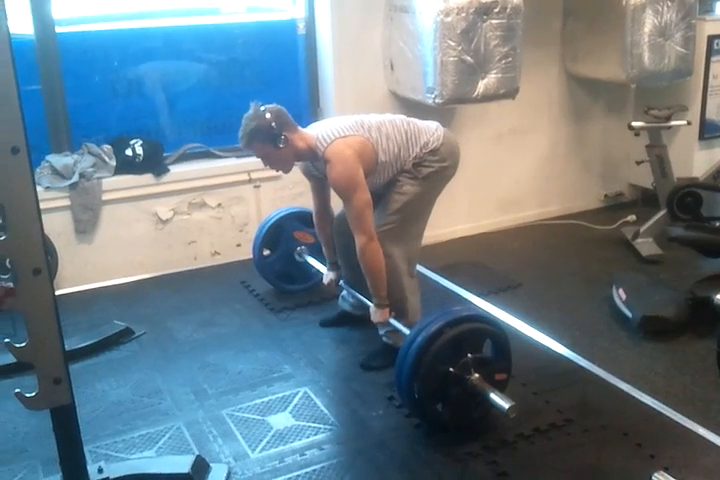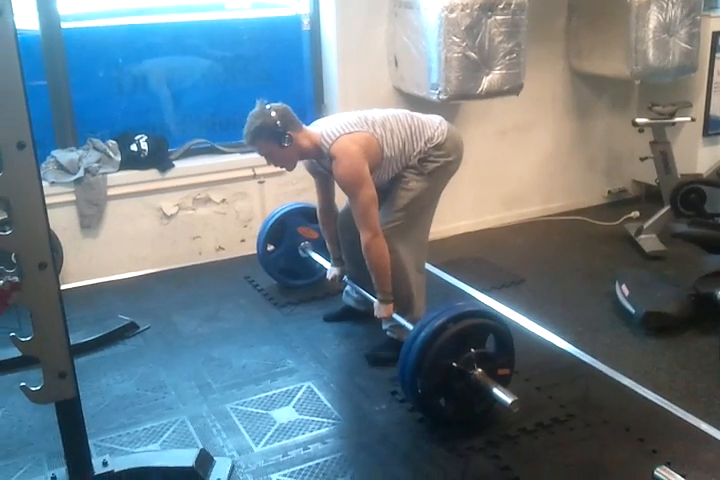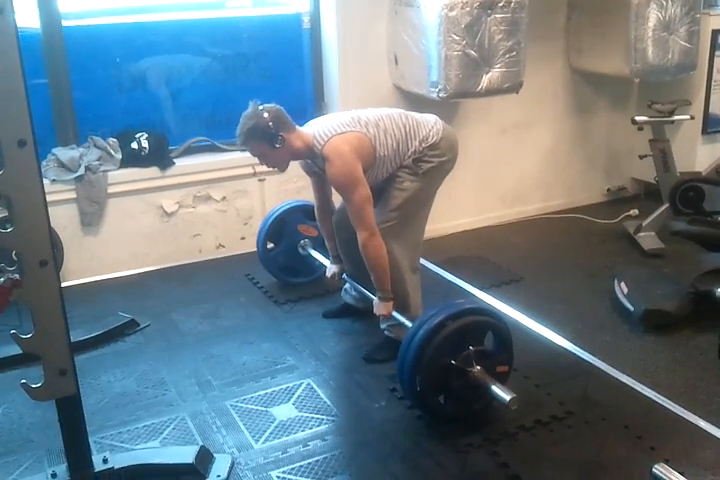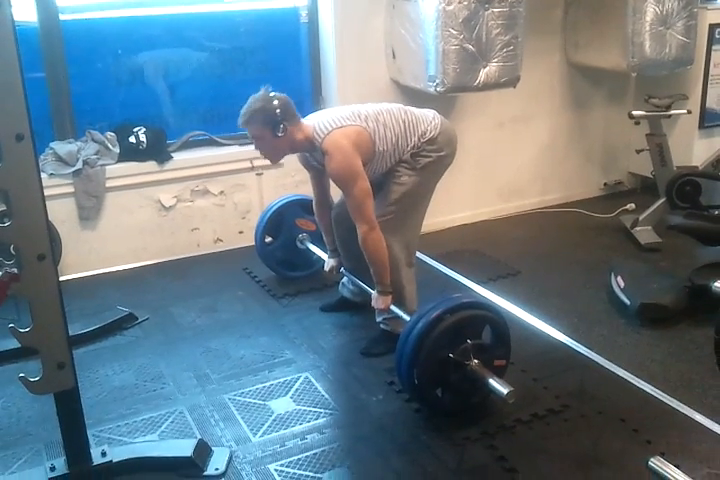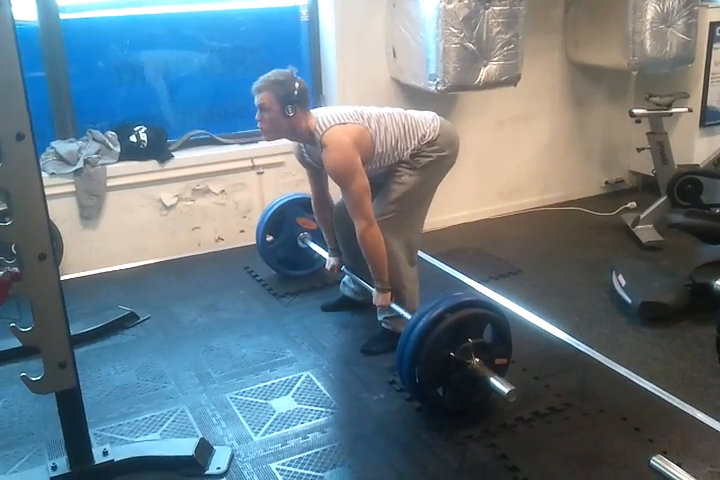
dt=0.3s
person 1, frame 1
left shoulder: (339, 159)
right shoulder: (309, 148)
left elbow: (366, 238)
right elbow: (322, 213)
left wrist: (381, 303)
right wrist: (332, 265)
left hip: (433, 153)
right hip: (399, 156)
left knee: (387, 238)
right knee: (344, 228)
left ankle: (400, 338)
right ankle: (356, 306)
person 1, frame 2
left shoulder: (344, 156)
right shoulder: (313, 146)
left elbow: (371, 235)
right elbow: (326, 209)
left wrist: (385, 298)
right wrist: (336, 261)
left hip: (436, 149)
right hip: (406, 150)
left knee: (395, 235)
right knee: (349, 224)
left ankle: (404, 332)
right ankle: (360, 302)
person 1, frame 3
left shoulder: (338, 156)
right shoulder: (307, 143)
left elbow: (368, 234)
right elbow: (324, 208)
left wrist: (385, 296)
right wrist: (335, 259)
left hip: (431, 147)
right hip: (402, 149)
left knee: (390, 234)
right knee: (345, 222)
left ankle: (401, 331)
right ankle: (360, 298)
person 1, frame 4
left shoulder: (337, 151)
right shoulder: (307, 141)
left elbow: (369, 228)
right elbow: (322, 202)
left wrist: (384, 291)
right wrist: (333, 252)
left hip: (430, 142)
right hip: (399, 145)
left knee: (389, 228)
right knee: (344, 217)
left ankle: (399, 325)
right ankle: (357, 293)
person 1, frame 5
left shoulder: (337, 147)
right shoulder: (304, 142)
left elbow: (366, 224)
right elbow: (320, 200)
left wrist: (383, 288)
right wrist: (333, 251)
left hip: (432, 143)
right hip: (400, 145)
left knee: (387, 228)
right knee: (344, 215)
left ankle: (400, 325)
right ankle: (357, 292)
